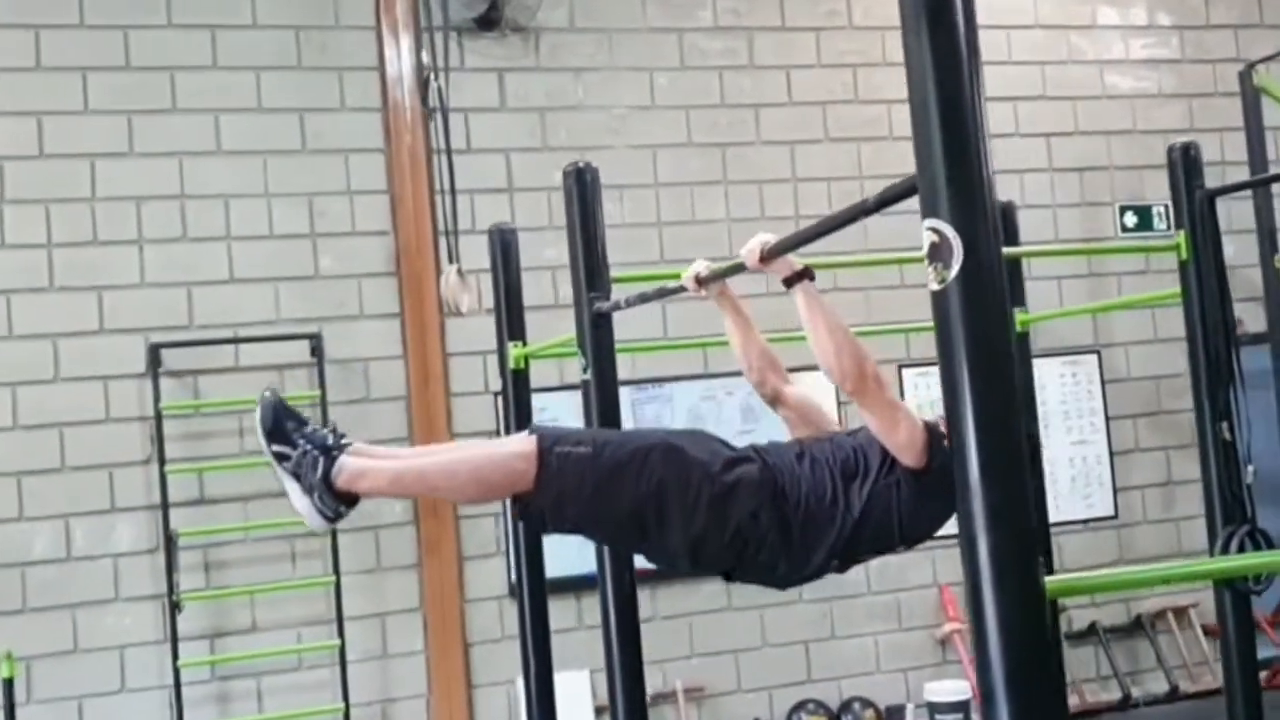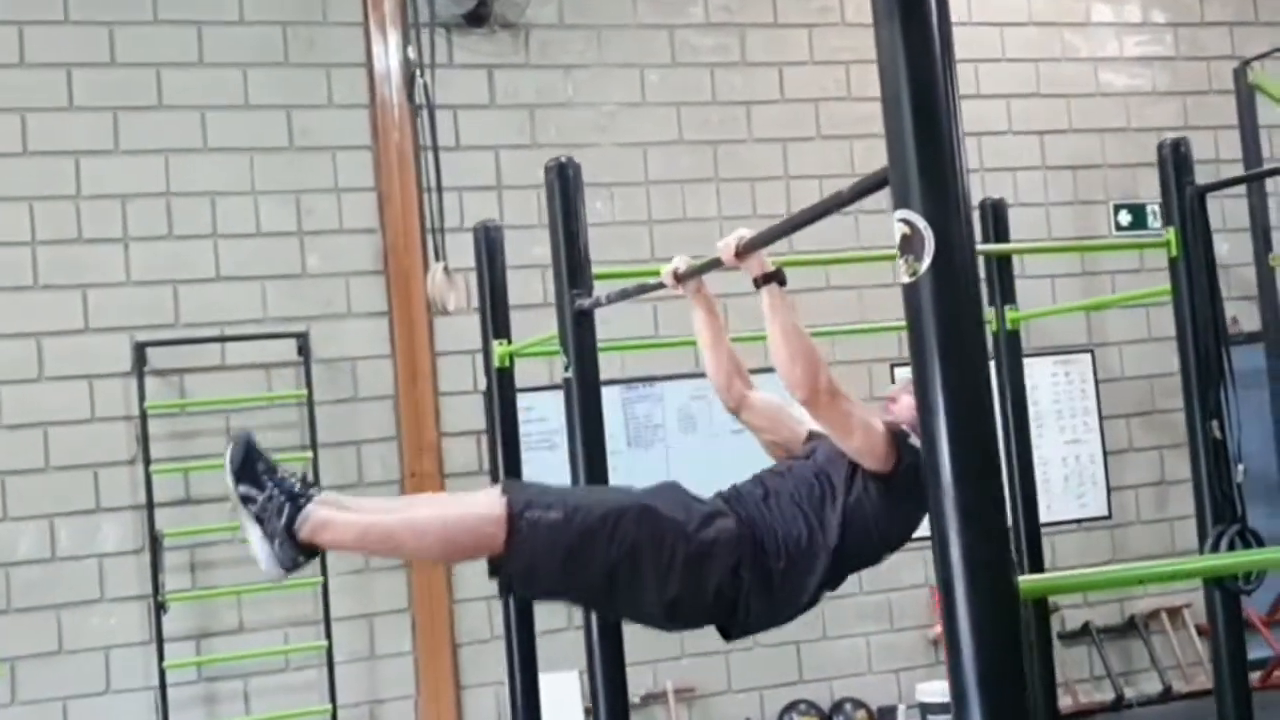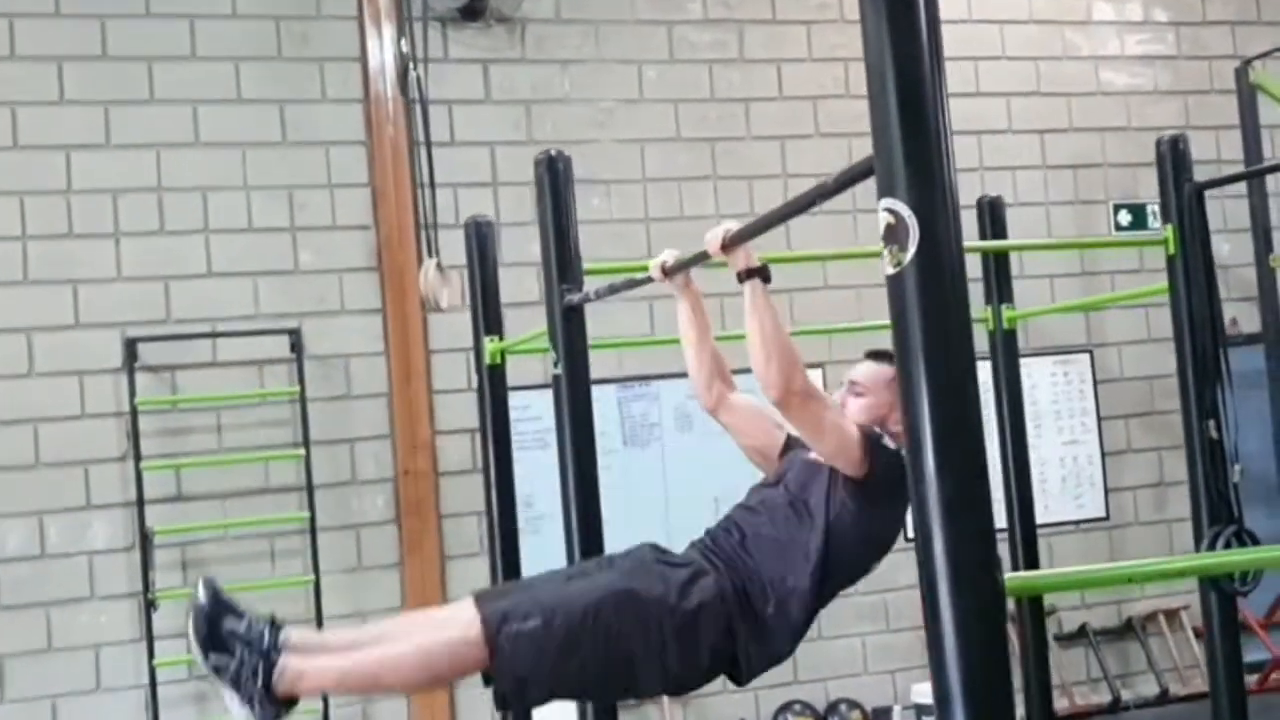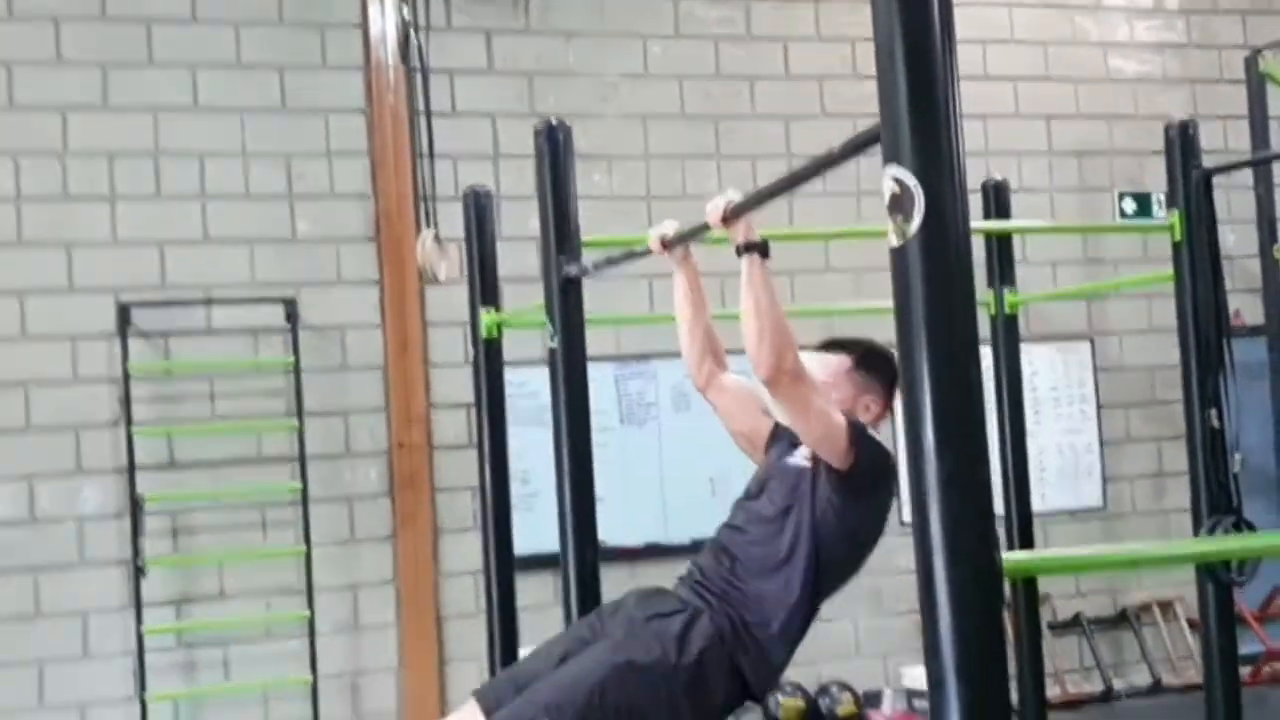
dt=0.2s
person 1, frame 1
left shoulder: (932, 467)
right shoulder: (872, 457)
left elbow: (856, 379)
right elbow: (774, 386)
left wrist: (795, 278)
right wrist: (724, 297)
left hip: (742, 505)
right hip: (731, 506)
left knee: (528, 457)
right knee: (523, 451)
left ankle: (340, 476)
right ankle: (346, 461)
person 1, frame 2
left shoulder: (898, 471)
right shoulder: (834, 455)
left elbow: (813, 389)
right elbow: (739, 394)
left wrist: (766, 280)
right wrist: (699, 296)
left hip: (718, 557)
right hip: (706, 550)
left knee: (498, 520)
right knee: (492, 513)
left ankle: (304, 524)
right ankle: (312, 508)
person 1, frame 3
left shoulder: (875, 473)
right shoulder: (809, 457)
left elbow: (786, 389)
right elbow: (717, 395)
left wrist: (750, 277)
right wrist: (686, 293)
left hip: (704, 611)
right hip: (682, 583)
left knee: (474, 636)
right knee: (464, 619)
right ankle: (286, 651)
person 1, frame 4
left shoulder: (858, 465)
right shoulder: (794, 451)
left elbow: (778, 374)
right elbow: (708, 373)
left wrist: (749, 250)
right wrist: (683, 265)
left hip: (702, 642)
right hip: (677, 613)
